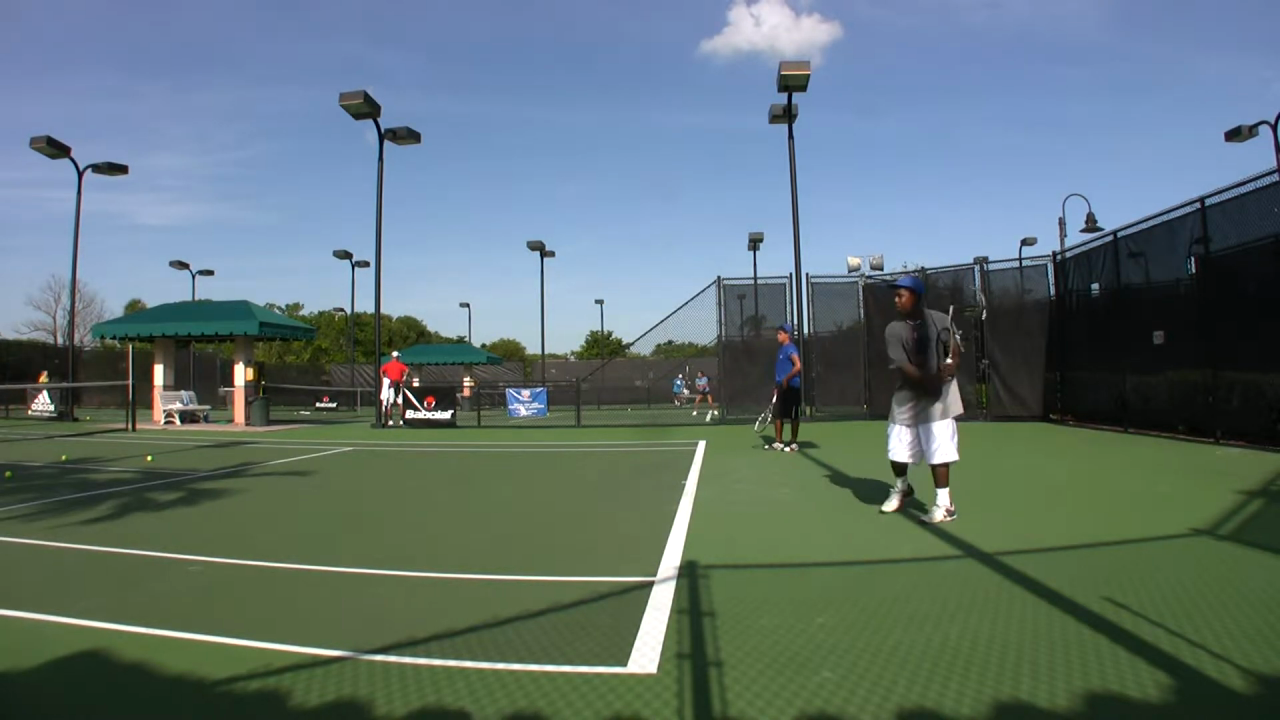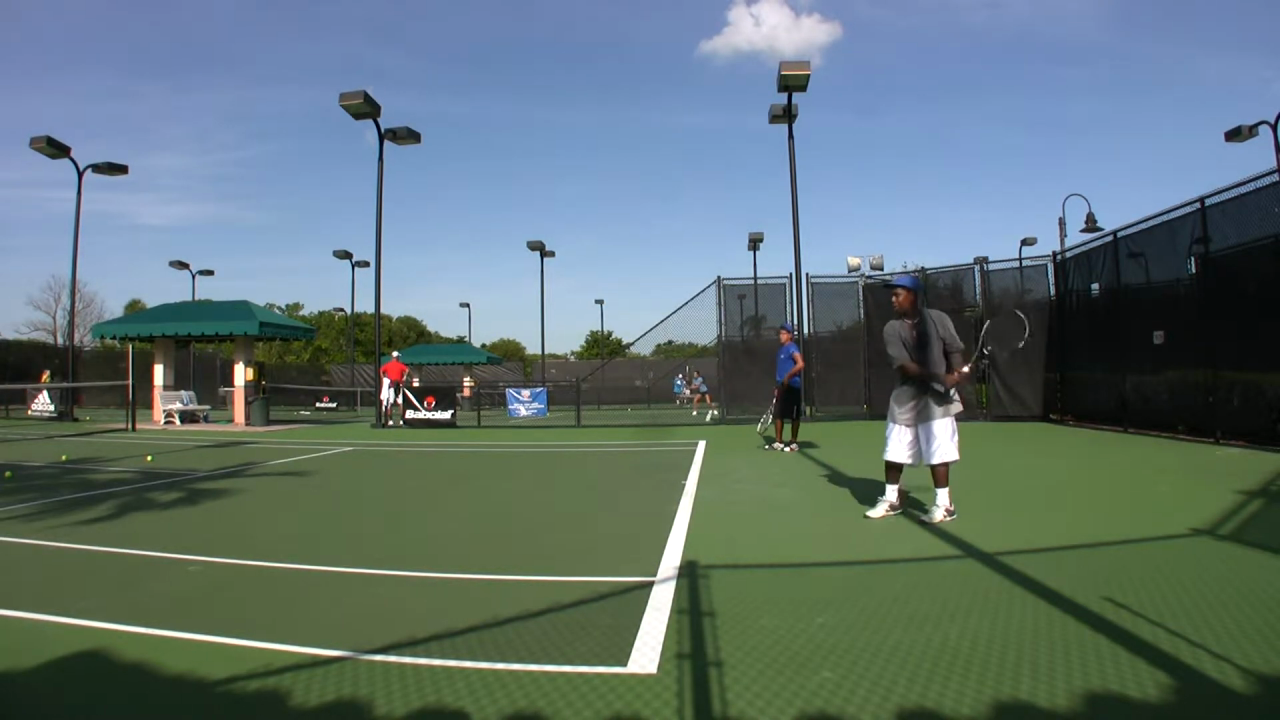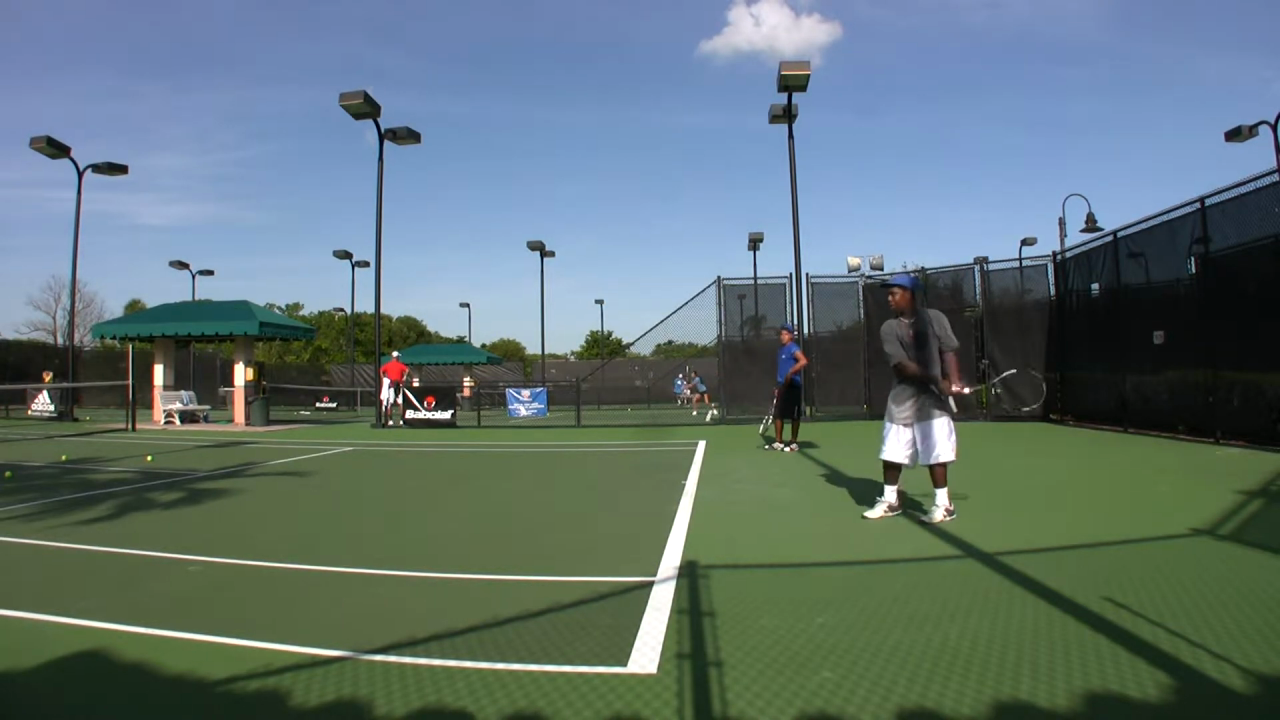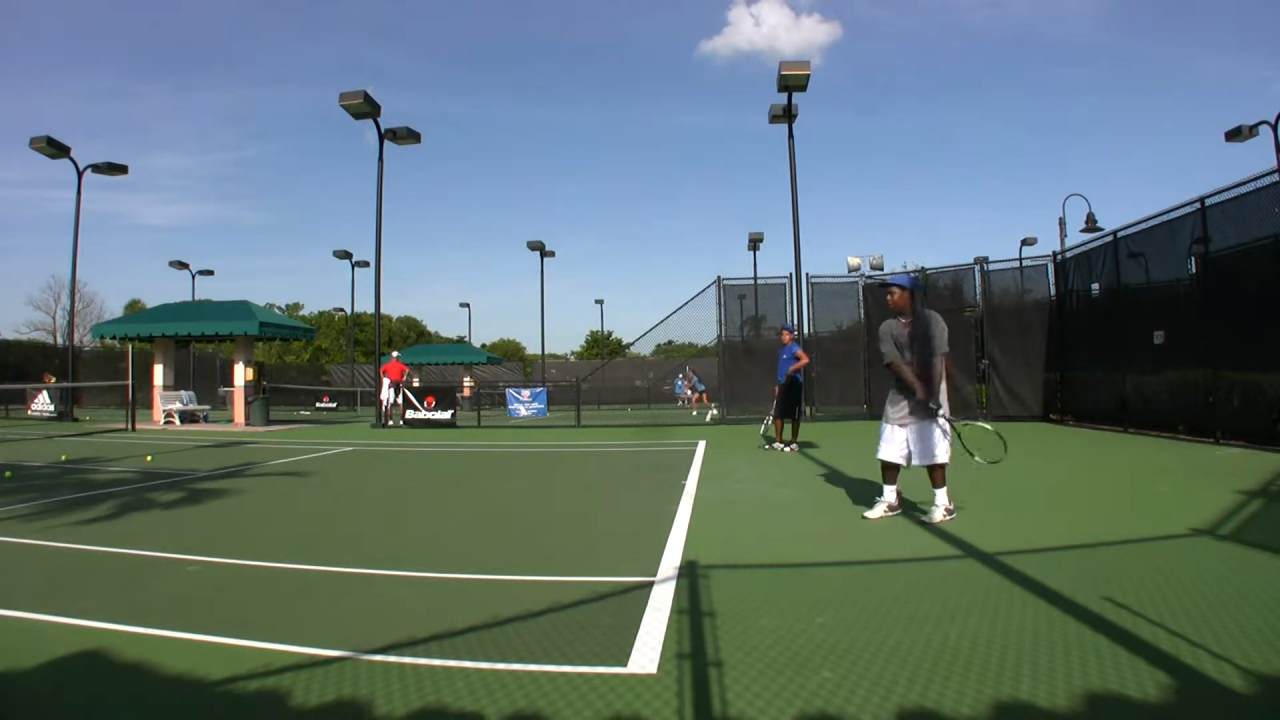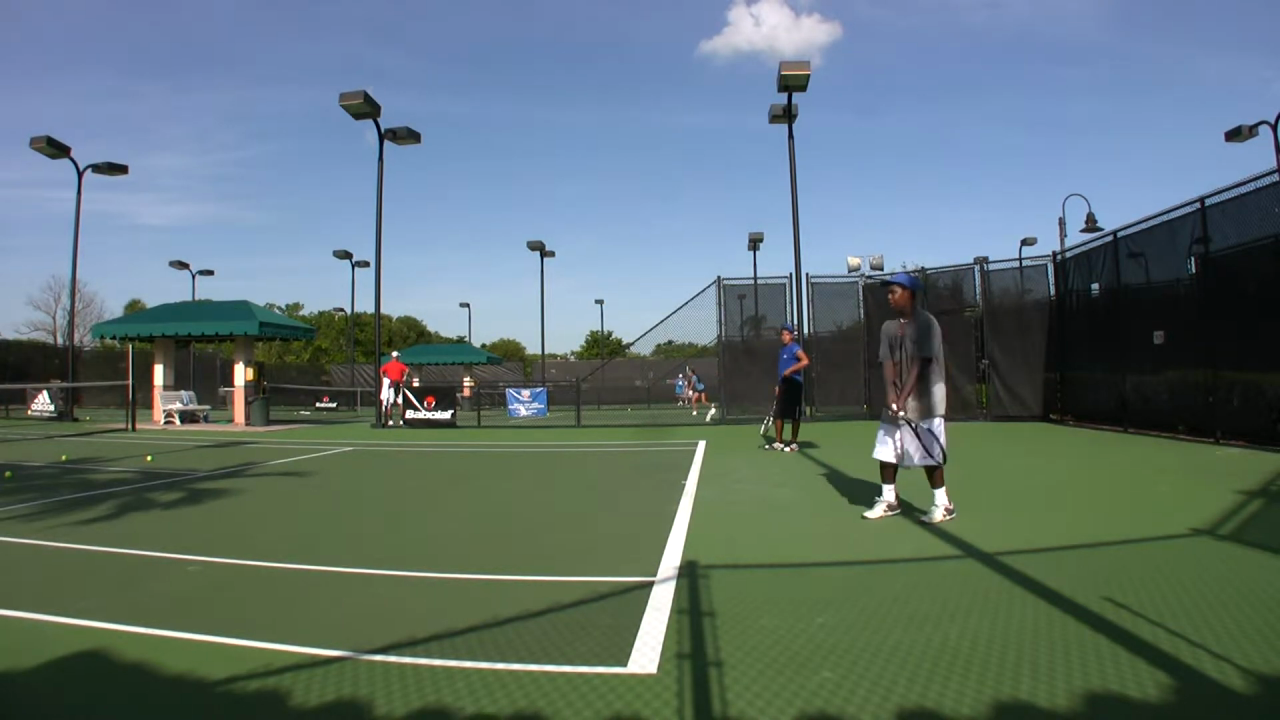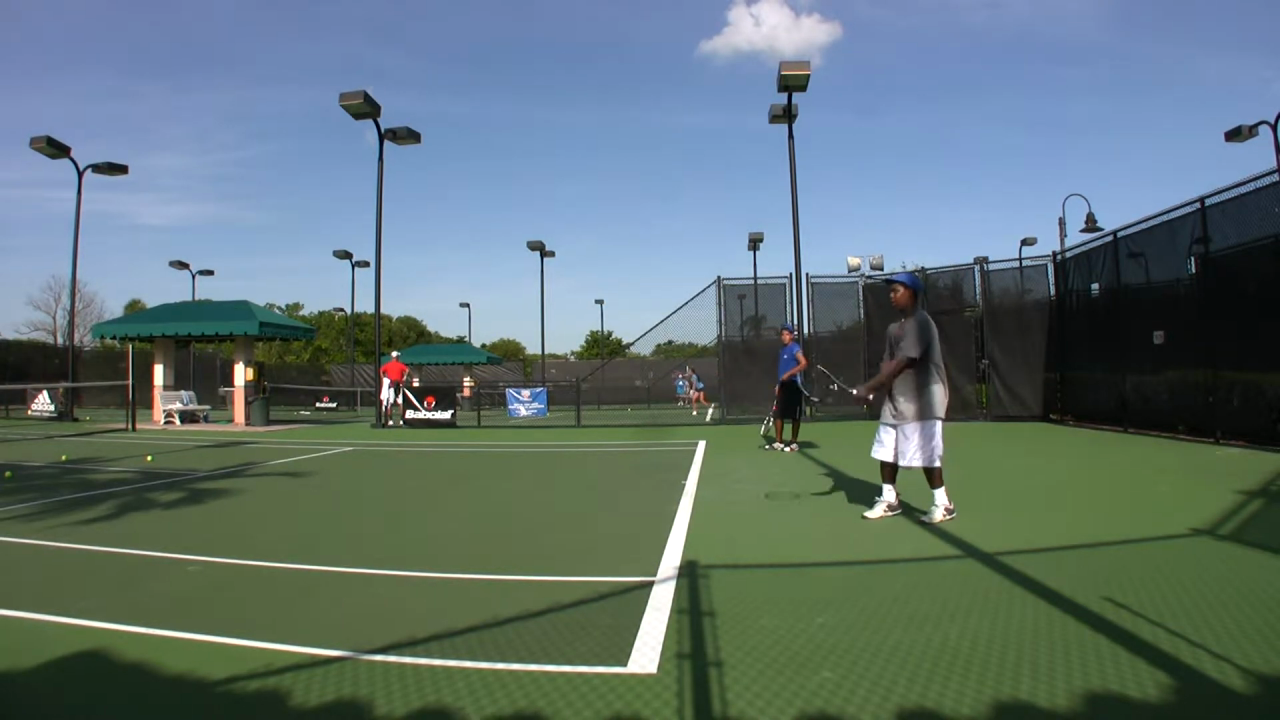
dt=0.1s
person 1, frame 1
left shoulder: (940, 321)
right shoulder: (893, 330)
left elbow: (953, 355)
right elbow: (902, 367)
left wrist: (945, 373)
right wrist: (929, 378)
left hip: (938, 397)
right hip: (906, 398)
left knee: (938, 453)
right knee: (896, 450)
left ankle: (945, 505)
right ankle: (901, 488)
person 1, frame 2
left shoulder: (939, 319)
right shoulder: (891, 328)
left elbow: (955, 352)
right elbow: (904, 365)
left wrist: (955, 374)
right wrist: (937, 377)
left hip: (937, 397)
right hip: (906, 397)
left knee: (937, 453)
right knee: (894, 451)
left ankle: (944, 505)
right ankle: (891, 500)
person 1, frame 3
left shoulder: (935, 319)
right shoulder: (889, 328)
left elbow: (949, 352)
right elbow: (903, 363)
left wrist: (953, 380)
right wrist: (934, 380)
left hip: (933, 396)
right hip: (904, 396)
left knee: (934, 452)
right knee: (892, 451)
left ankle: (944, 505)
right ankle: (890, 501)
person 1, frame 4
left shoulder: (932, 320)
right shoulder: (887, 328)
left elbow: (938, 358)
right elbow: (895, 364)
left wrist: (934, 390)
right wrist: (918, 388)
left hip: (929, 398)
right hip: (901, 398)
left knee: (931, 453)
right knee: (889, 451)
left ankle: (943, 505)
right ankle: (890, 501)
person 1, frame 5
left shoulder: (925, 322)
right shoulder: (888, 328)
left elbow: (920, 364)
right elbow: (888, 364)
left wrist: (904, 396)
right wrist: (891, 395)
left hip: (924, 398)
right hip: (896, 399)
left knee: (928, 452)
right knee: (886, 450)
left ankle: (943, 505)
right ankle: (889, 501)
person 1, frame 6
left shoulder: (921, 322)
right shoulder: (894, 328)
left elbow: (902, 362)
right elbow: (888, 363)
left wrist: (870, 386)
right wrist: (875, 388)
left hip: (924, 399)
right hip: (897, 399)
left knee: (925, 453)
right knee: (885, 450)
left ankle: (943, 505)
right ankle: (889, 500)
